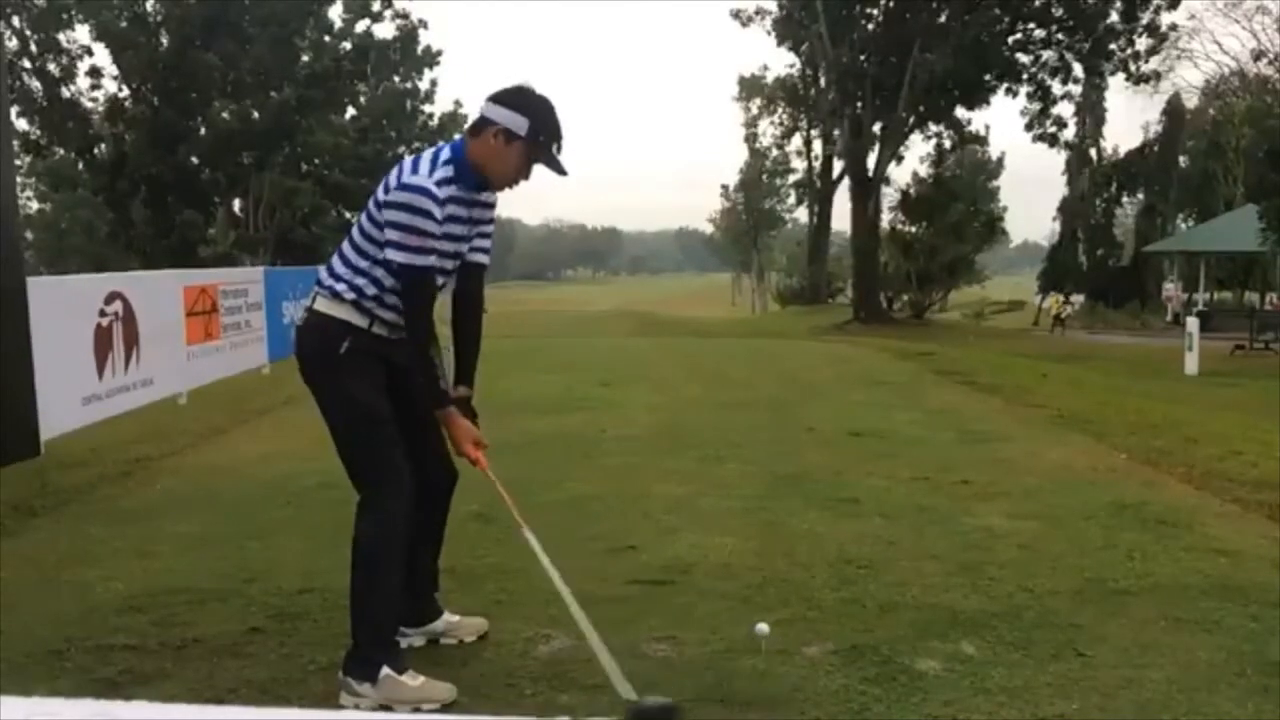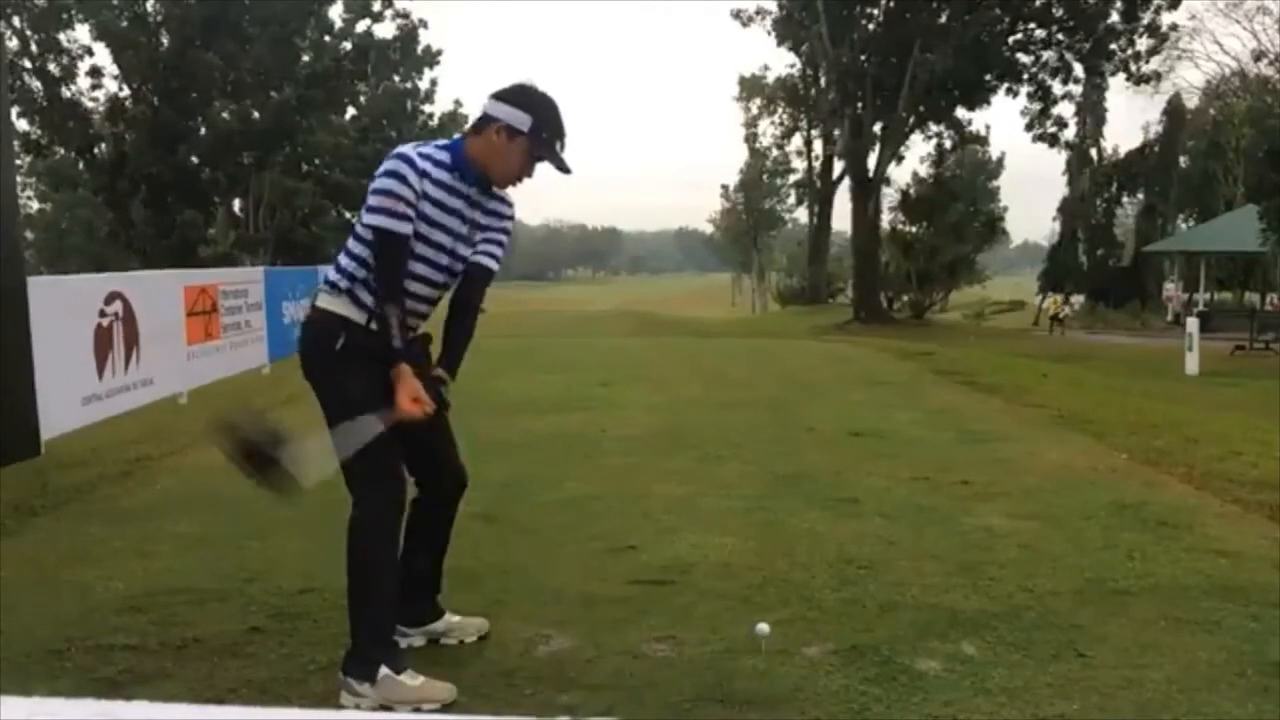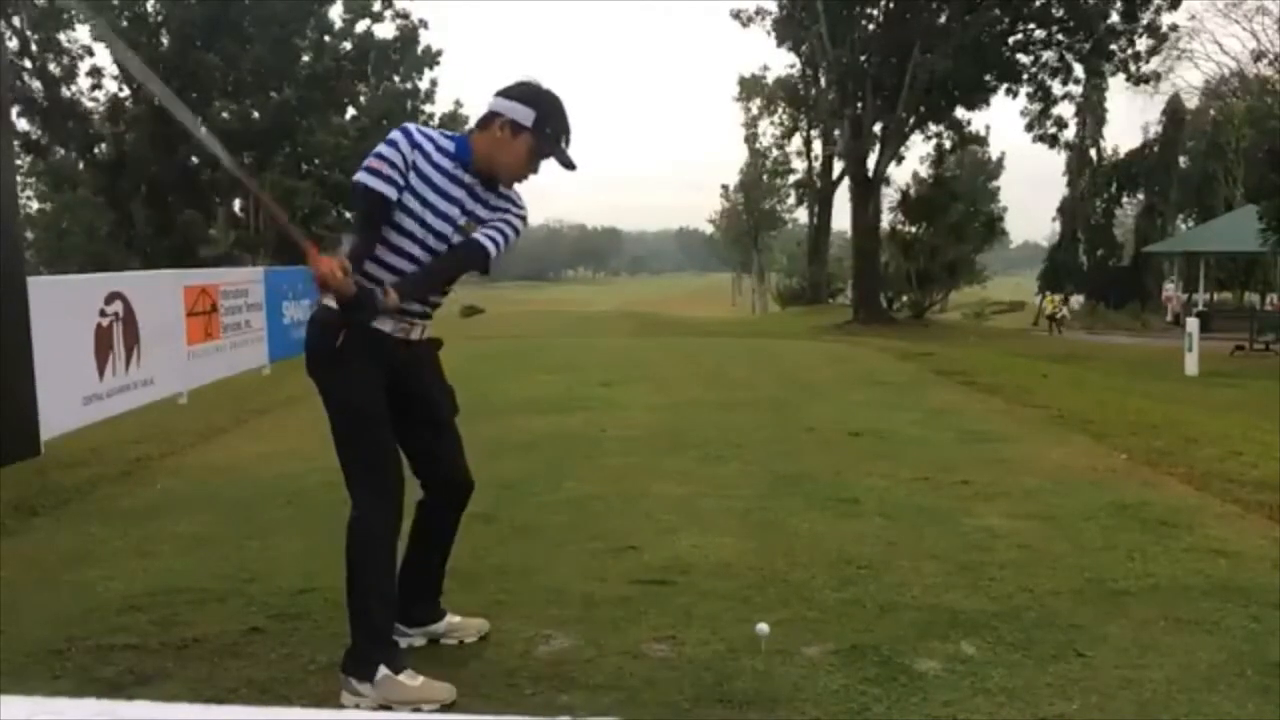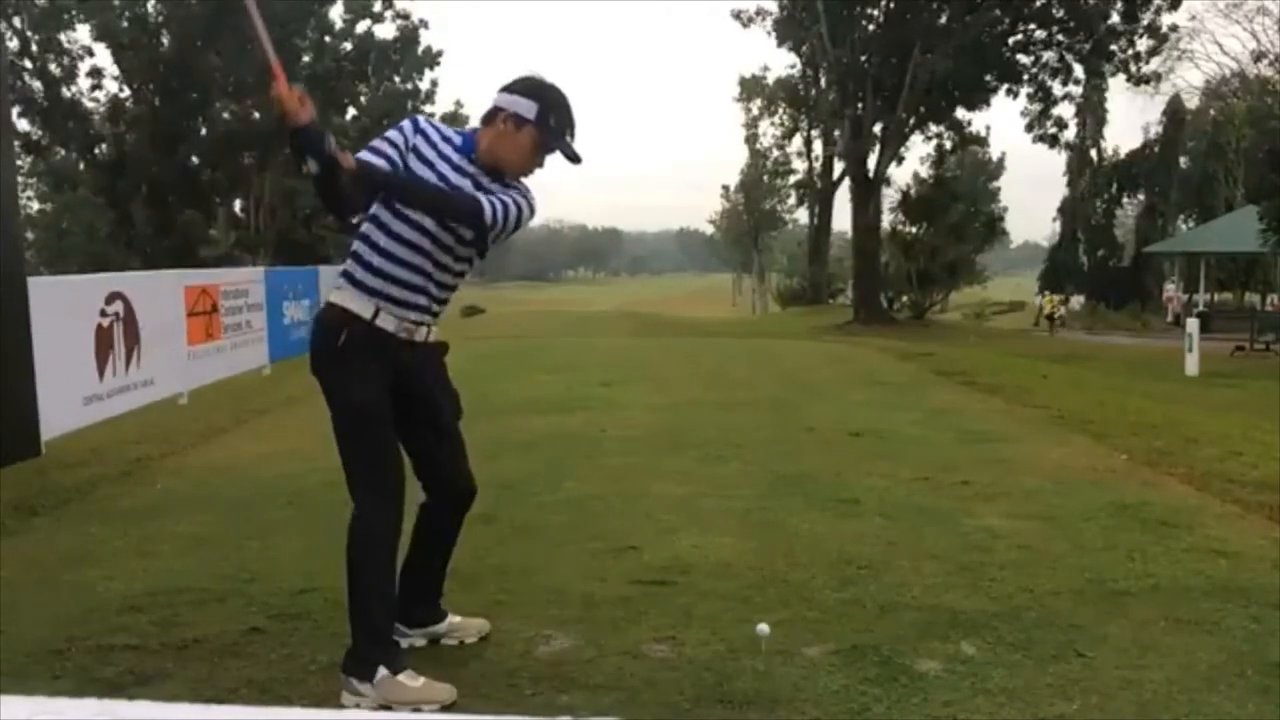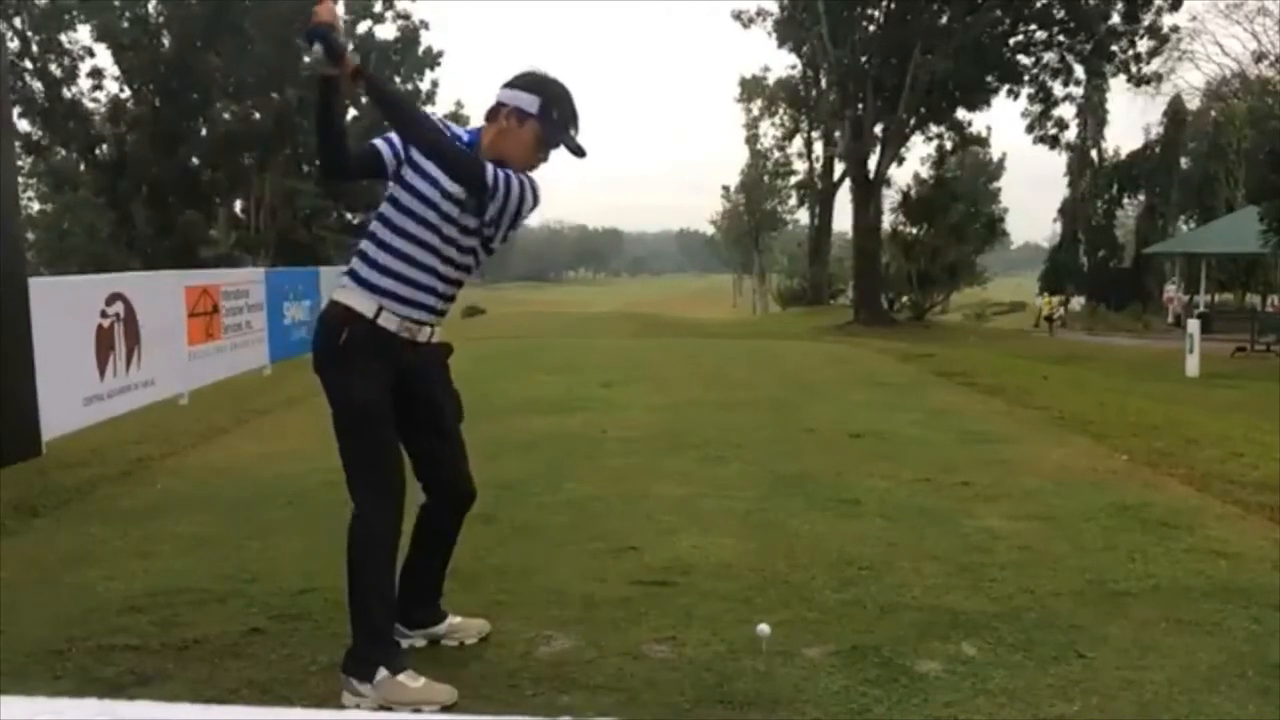
dt=0.4s
person 1, frame 1
left shoulder: (480, 196)
right shoulder: (420, 189)
left elbow: (468, 298)
right elbow: (417, 308)
left wrist: (463, 397)
right wrist: (444, 409)
left hip: (390, 343)
right hip: (341, 340)
left knee: (434, 475)
right knee: (388, 491)
left ankle: (415, 611)
right ankle: (369, 670)
person 1, frame 2
left shoulder: (498, 212)
right shoulder: (411, 167)
left elbow: (468, 299)
right elbow: (386, 275)
left wrist: (438, 378)
right wrist: (398, 374)
left hip: (404, 347)
right hip: (345, 338)
left knee: (444, 478)
right knee: (381, 489)
left ankle: (415, 612)
right ankle: (368, 668)
person 1, frame 3
left shoulder: (507, 211)
right shoulder: (410, 143)
left elbow: (450, 265)
right elbow: (367, 229)
left wrist: (382, 293)
right wrist: (349, 271)
left hip: (408, 344)
right hip: (347, 336)
left knee: (450, 481)
right knee: (379, 492)
left ankle: (415, 612)
right ankle: (369, 668)
person 1, frame 4
left shoulder: (516, 204)
right shoulder: (418, 134)
left elbow: (445, 207)
right elbow: (345, 202)
left wrist: (349, 161)
right wrist: (314, 146)
left hip: (414, 347)
right hip: (353, 335)
left knee: (453, 486)
right knee: (381, 494)
left ankle: (416, 614)
right ankle: (369, 669)
person 1, frame 5
left shoulder: (521, 193)
right shoulder: (421, 144)
left elbow: (444, 157)
right elbow: (337, 167)
left wrist: (363, 77)
right wrist: (331, 78)
left hip: (418, 349)
right hip: (356, 334)
left knee: (453, 488)
right knee: (381, 493)
left ankle: (417, 614)
right ankle: (370, 669)
